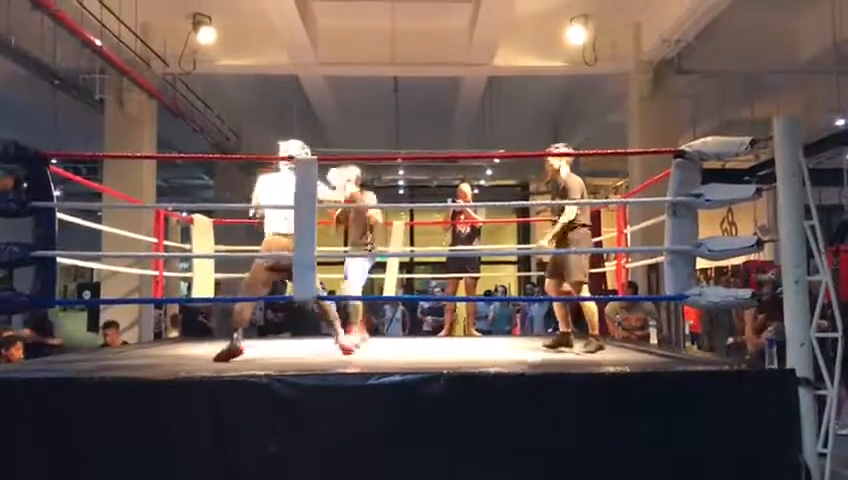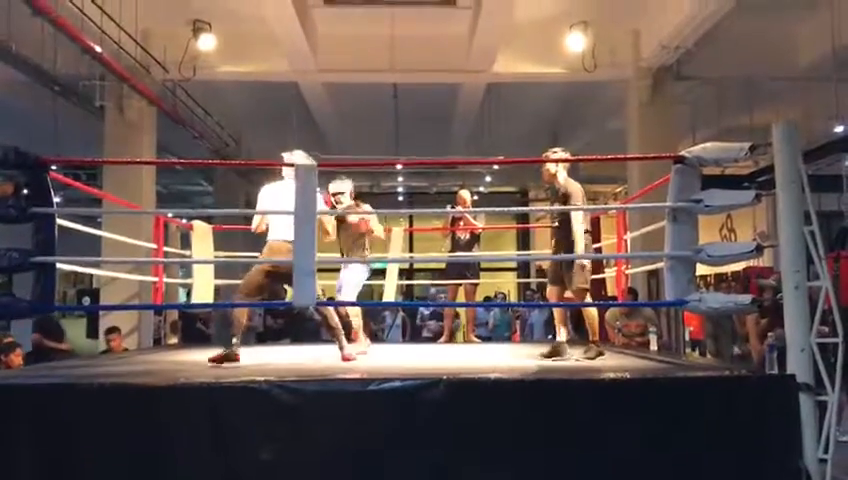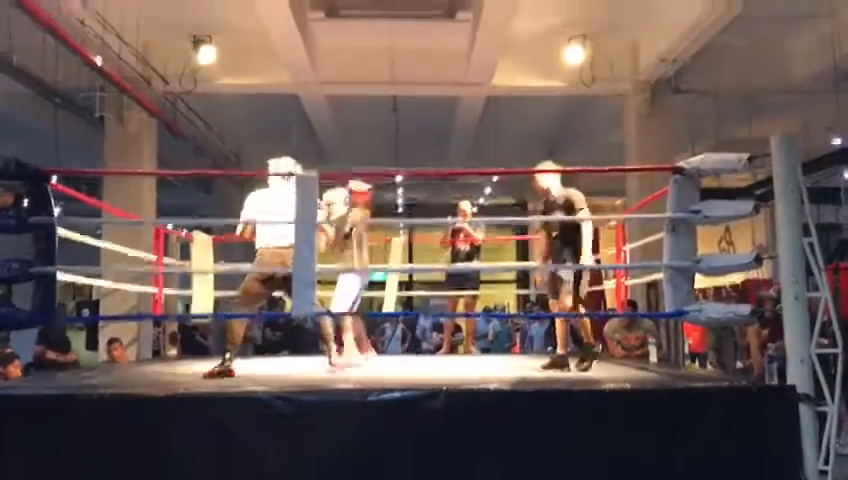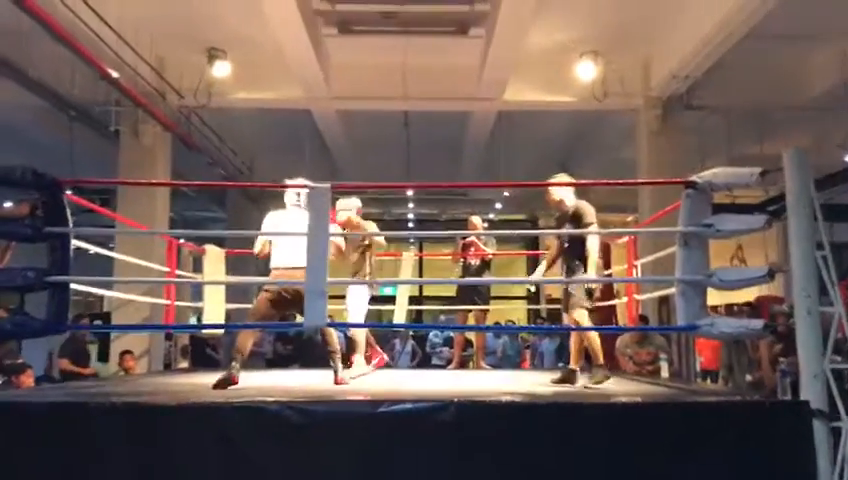
dt=0.2s
person 1, frame 1
left shoulder: (266, 180)
left elbow: (254, 212)
right elbow: (338, 197)
left hip: (273, 246)
left knee: (248, 294)
left ankle: (236, 340)
right ankle: (341, 337)
person 1, frame 2
left shoulder: (269, 190)
left elbow: (256, 227)
left hip: (275, 252)
left knee: (243, 297)
left ankle: (233, 348)
right ankle: (344, 347)
person 1, frame 3
left shoulder: (256, 197)
right shoulder: (298, 196)
left elbow: (242, 233)
left hip: (267, 259)
right hip: (293, 259)
left knee: (242, 309)
left ankle: (227, 362)
person 1, frame 4
left shoulder: (273, 217)
left elbow: (259, 250)
right elbow: (339, 247)
left hip: (278, 279)
right hip: (305, 280)
left knee: (251, 326)
right knee: (324, 325)
left ankle: (233, 371)
right ankle: (338, 371)
person 2, frame 1
left shoulder: (572, 182)
right shoulder: (558, 186)
left elbow: (569, 215)
left wrist: (548, 238)
right wrist: (554, 241)
left hip: (575, 240)
right hip: (563, 243)
left knee: (579, 289)
right knee: (551, 286)
left ankle: (595, 338)
right ankle: (565, 333)
person 2, frame 2
left shoulder: (571, 188)
right shoulder: (555, 191)
left elbow: (578, 221)
left wrist: (580, 252)
right wrist: (555, 251)
left hip: (575, 249)
right hip: (560, 249)
left knee: (580, 296)
right knee: (553, 294)
left ankle: (595, 344)
right ankle: (560, 344)
person 2, frame 3
left shoulder: (571, 196)
right shoulder: (546, 205)
left elbow: (586, 223)
left wrist: (587, 253)
right wrist: (540, 268)
left hip: (574, 256)
right hip: (557, 260)
left knee: (569, 303)
right knee: (557, 307)
left ankle: (589, 345)
right ankle: (561, 356)
person 2, frame 4
left shoulder: (582, 208)
right shoulder: (562, 217)
left elbow: (593, 239)
right elbow: (557, 248)
left wrist: (591, 270)
right wrist: (541, 270)
left hip: (583, 270)
right hip: (572, 272)
left knee: (579, 315)
right knee: (573, 321)
left ankle: (601, 366)
right ankle: (572, 370)
person 3, frame 1
left shoulder: (368, 196)
right shoulder: (348, 201)
left elbow: (378, 220)
right elbow: (337, 222)
left wrist: (361, 204)
left hip: (365, 251)
right hip: (354, 250)
left knee: (352, 289)
right knee: (347, 291)
left ankle: (355, 331)
right ankle: (359, 329)
person 3, frame 2
left shoulder: (364, 209)
right shoulder: (337, 214)
left elbow: (381, 235)
right elbow: (329, 236)
left wrist: (366, 227)
right wrist: (323, 217)
left hip: (360, 262)
right hip: (347, 263)
left knee: (348, 298)
right knee: (342, 304)
left ankle: (360, 342)
right ankle: (361, 339)
person 3, frame 3
left shoulder: (355, 216)
right shoulder: (337, 224)
right elbow: (324, 246)
right wrist: (322, 226)
left hip: (355, 271)
right hip: (348, 272)
left knee: (338, 307)
right knee: (349, 312)
left ankle: (350, 350)
right ankle: (365, 349)
person 3, frame 4
left shoulder: (367, 227)
right shoulder: (348, 233)
left elbow: (381, 243)
right elbow: (341, 255)
left wrist: (358, 225)
left hip: (363, 281)
right hip: (353, 282)
left knee: (355, 319)
right knee: (357, 322)
left ankle: (359, 362)
right ankle: (377, 354)
person 4, frame 1
right shoulder: (454, 210)
left elbow: (479, 223)
right elbow: (445, 227)
left wrist: (465, 208)
right wrist: (450, 210)
left knee: (470, 291)
right knee: (450, 290)
left ankle: (470, 327)
right ankle: (447, 327)
person 4, frame 2
left shoulder: (477, 214)
right shoulder: (454, 216)
left elbow: (478, 229)
right elbow: (445, 233)
left wrist: (465, 215)
right wrist: (450, 216)
left knee: (470, 297)
right knee: (450, 297)
left ankle: (470, 333)
right ankle: (446, 334)
person 4, frame 3
left shoulder: (477, 225)
right shoulder: (454, 228)
left elbow: (478, 240)
right elbow: (445, 245)
left wrist: (465, 227)
right wrist: (450, 229)
left hip: (471, 270)
right hip: (454, 269)
left knee: (470, 308)
right knee: (450, 308)
left ankle: (469, 345)
right ankle: (446, 345)
person 4, frame 4
left shoulder: (488, 240)
right shoulder: (465, 242)
left elbow: (488, 255)
right elbow: (455, 260)
left wrist: (475, 241)
right wrist: (460, 244)
left hip: (481, 284)
right hip: (465, 283)
left knee: (480, 323)
right knee: (460, 322)
left ankle: (480, 360)
right ankle: (456, 360)
